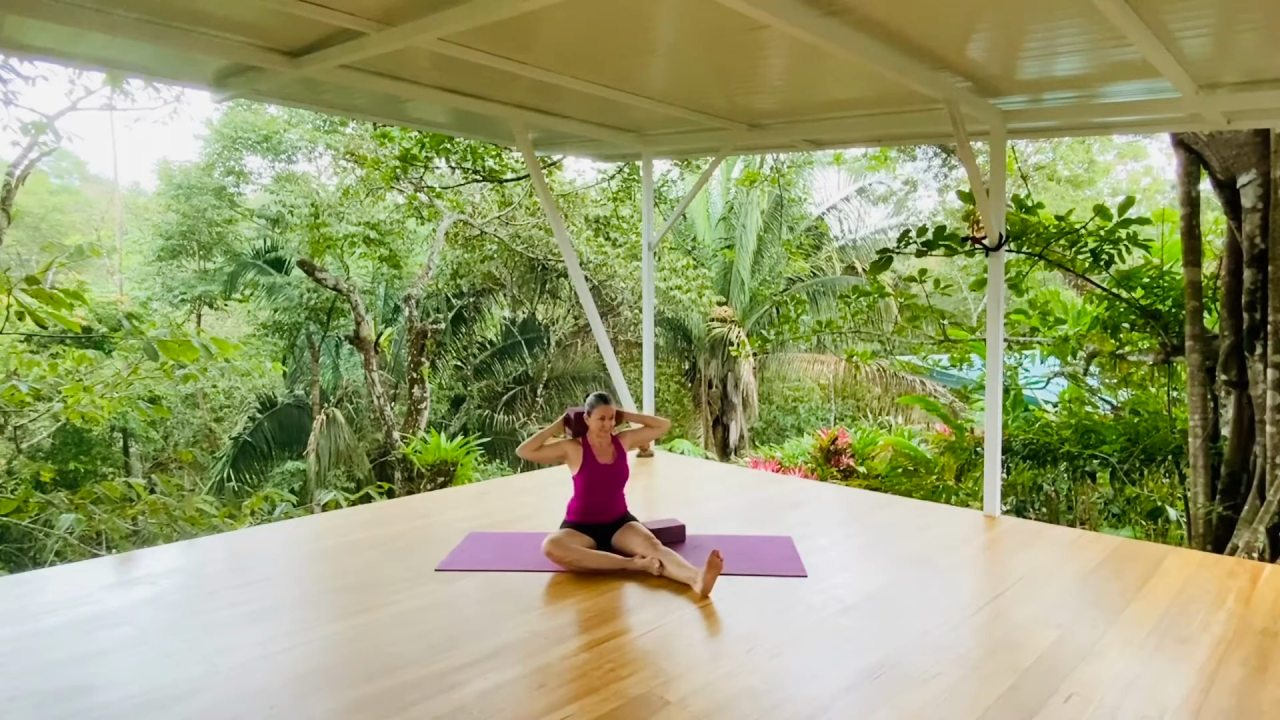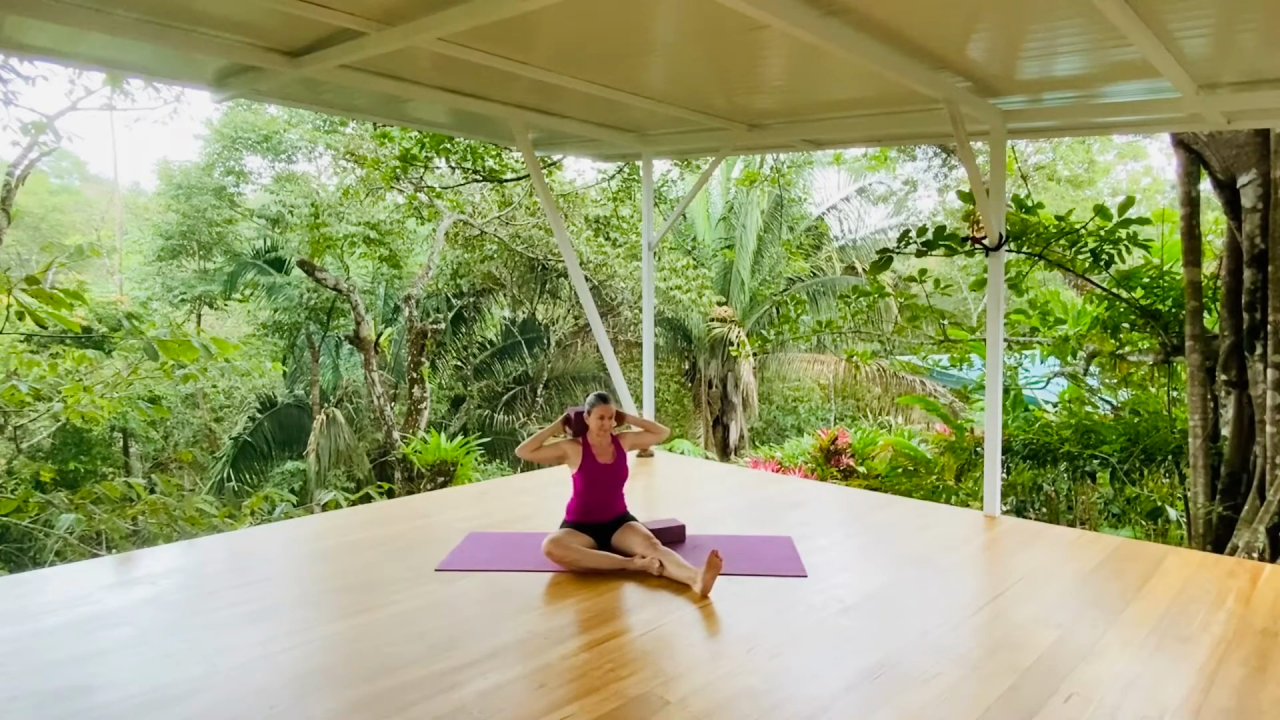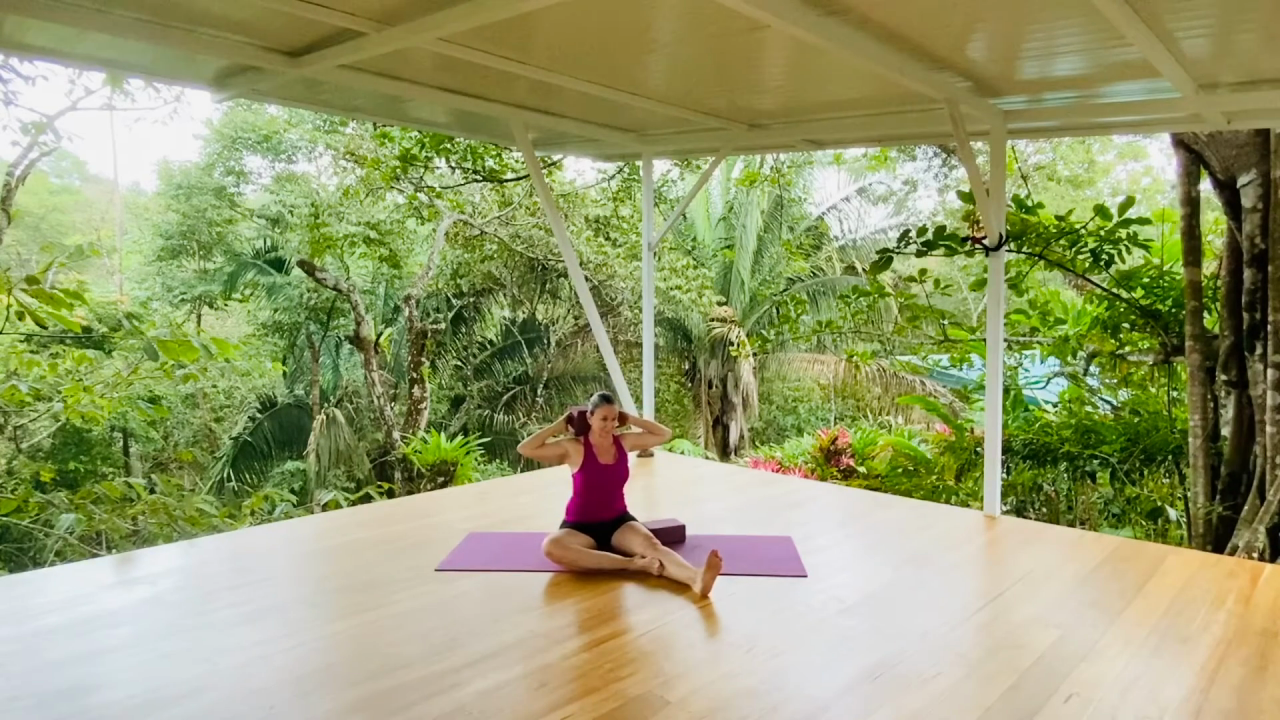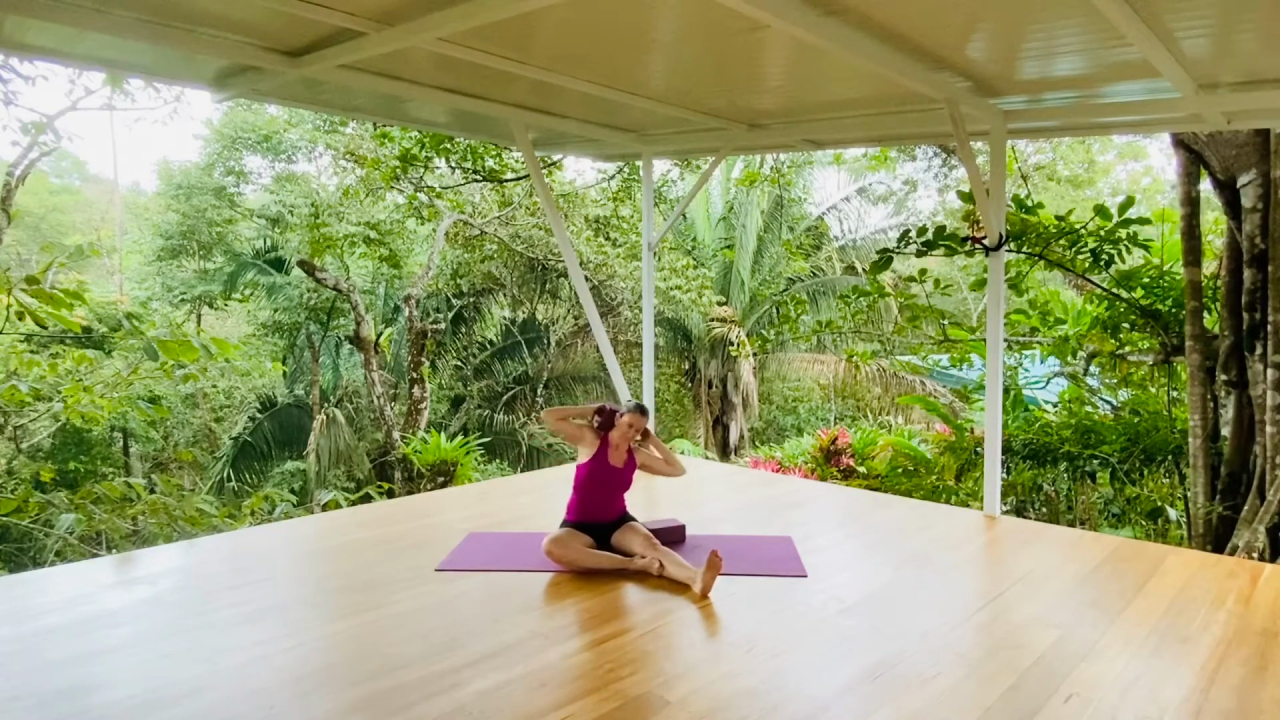
dt=0.4s
person 1, frame 1
left shoulder: (623, 441)
right shoulder: (573, 448)
left elbow: (663, 425)
right elbow: (524, 452)
left wrist: (626, 416)
right wrist: (558, 426)
left hip: (619, 522)
right hip: (581, 527)
left knee: (651, 544)
right knee: (551, 547)
left ankle: (696, 578)
right ankle: (631, 563)
person 1, frame 2
left shoulder: (623, 441)
right shoulder: (573, 448)
left elbow: (662, 433)
right elbow: (523, 452)
left wrist: (627, 418)
right wrist: (557, 426)
left hip: (618, 521)
right hip: (581, 526)
left knee: (651, 544)
right knee: (551, 546)
left ankle: (695, 578)
right ankle: (632, 563)
person 1, frame 3
left shoulder: (624, 442)
right shoulder: (574, 448)
left elbow: (665, 434)
right elbow: (525, 449)
left wrist: (630, 420)
right wrist: (560, 424)
left hip: (618, 521)
right hip: (581, 526)
left knee: (651, 544)
right knee: (551, 547)
left ankle: (695, 578)
right ankle: (631, 563)
person 1, frame 4
left shoulder: (637, 455)
right shoulder: (590, 439)
left elbow: (678, 470)
right elbow: (548, 416)
left wrist: (653, 441)
right wrist: (593, 411)
left hip: (617, 523)
right hip: (581, 526)
left knee: (651, 545)
right knee: (552, 546)
left ankle: (696, 578)
right ankle: (632, 563)
